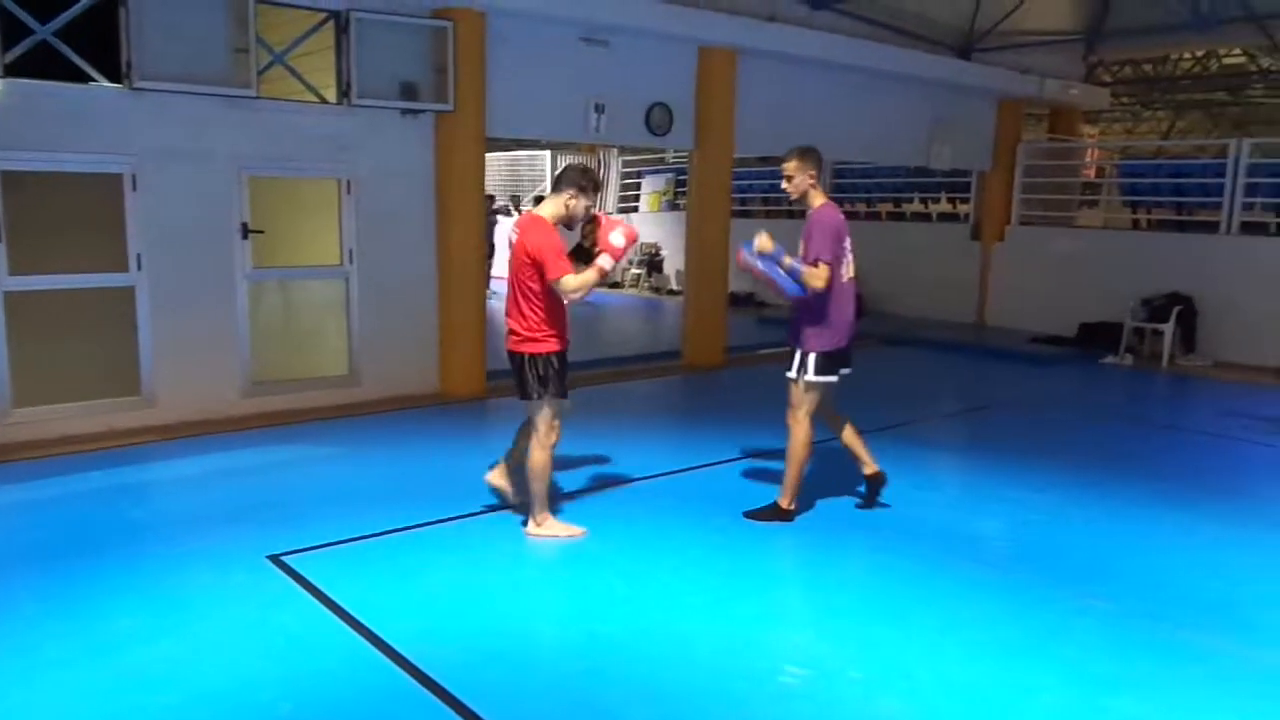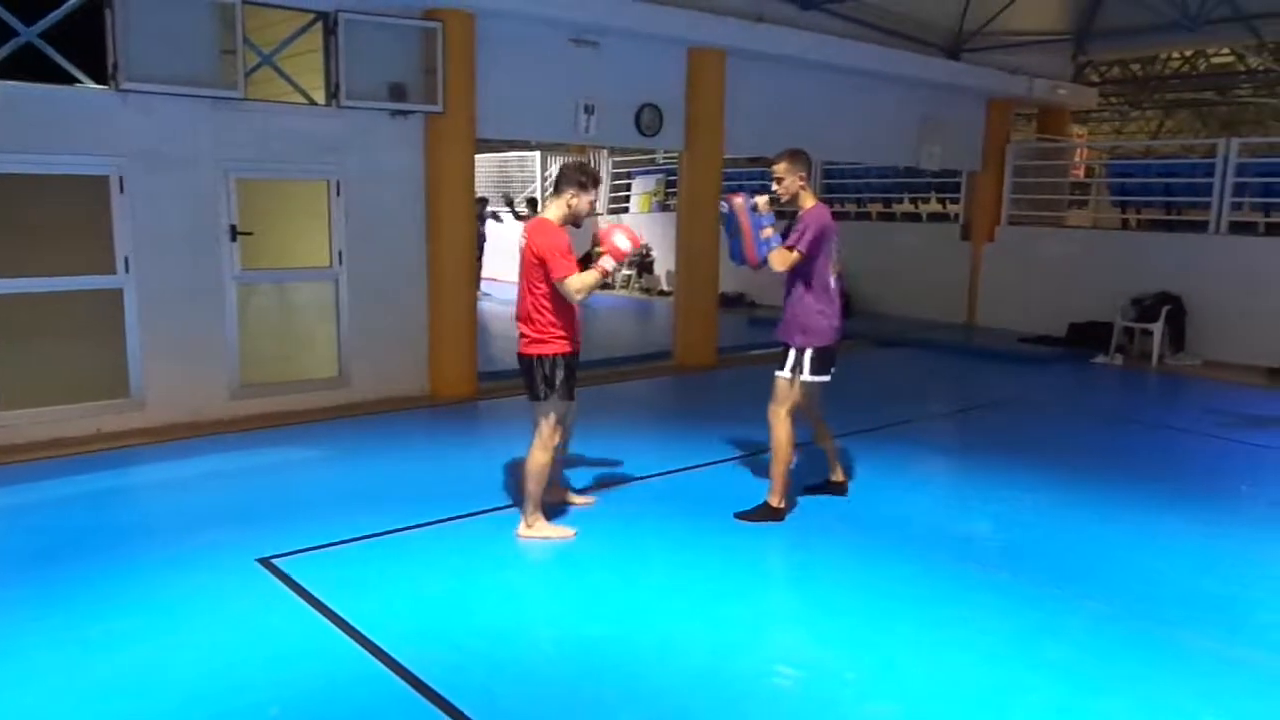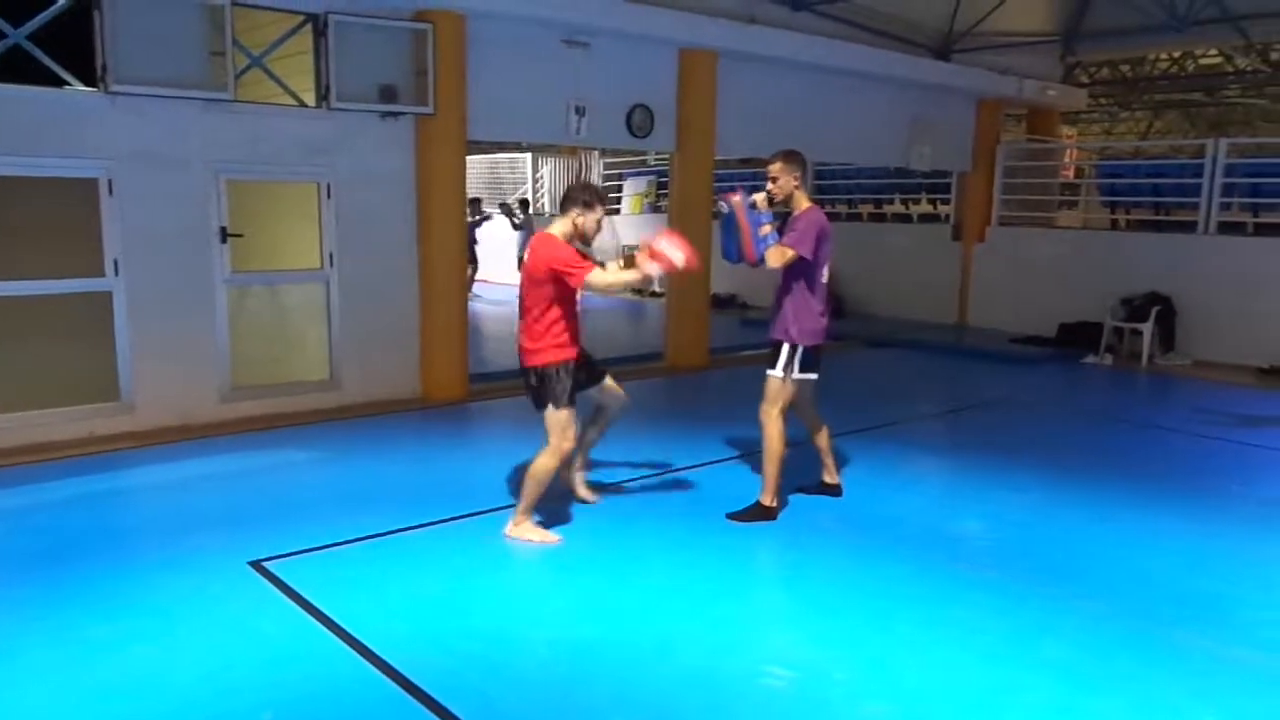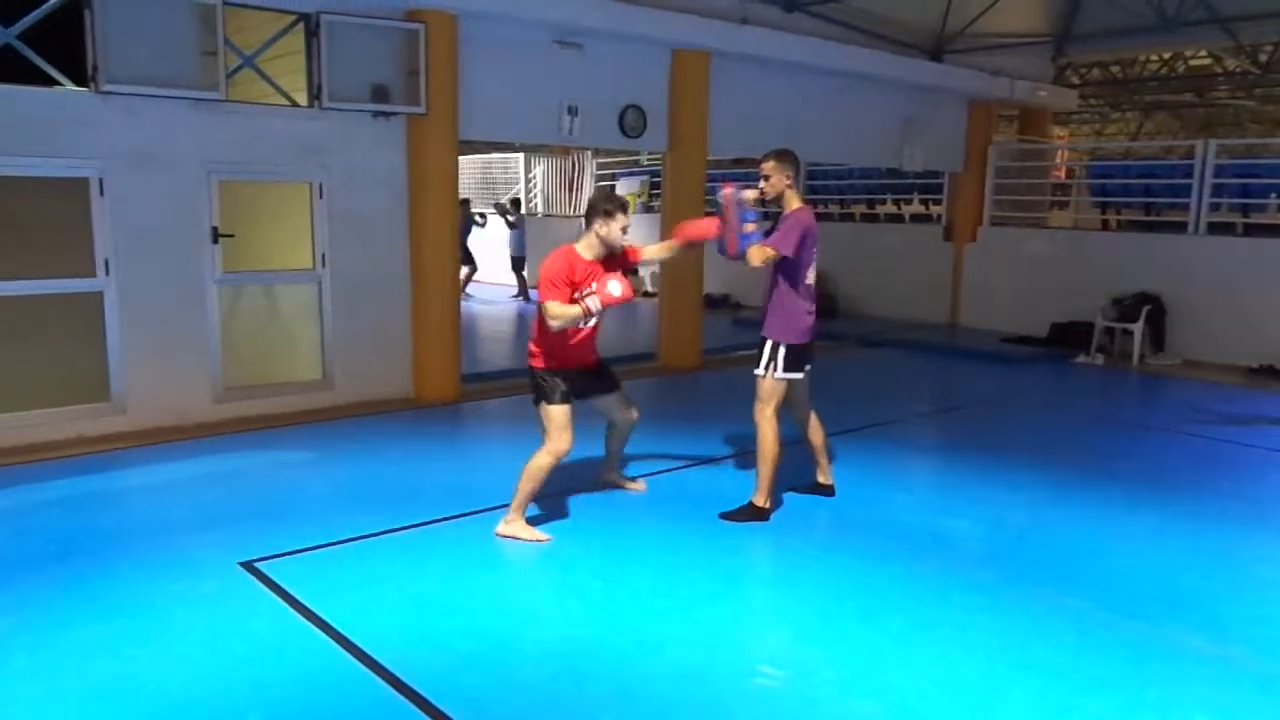
dt=0.2s
person 1, frame 1
left shoulder: (821, 220)
right shoulder: (829, 215)
left elbow: (818, 281)
left wrist: (776, 254)
right wrist: (784, 261)
left hip: (818, 335)
right hip: (833, 332)
left knee: (798, 416)
right knee: (825, 409)
left ankle: (785, 504)
right ankle: (870, 470)
person 1, frame 2
left shoulder: (814, 219)
right shoulder: (811, 218)
left elbow: (779, 264)
right elbow: (774, 260)
left hip: (808, 333)
right hip: (817, 331)
left knee: (779, 412)
right knee: (806, 407)
left ankle: (776, 503)
right ankle: (836, 476)
person 1, frame 3
left shoulder: (811, 220)
right shoulder: (797, 220)
left elbow: (775, 260)
right elbow: (758, 257)
left hip: (798, 333)
right hip: (799, 330)
left knee: (771, 411)
right knee: (804, 407)
left ankle: (768, 502)
right ankle: (830, 478)
person 1, frame 4
left shoulder: (799, 220)
right shoulder: (789, 219)
left elbow: (757, 258)
right elbow: (756, 256)
left hip: (785, 331)
right hip: (793, 329)
left knee: (764, 412)
right knee: (801, 406)
left ankle: (761, 502)
right ankle: (824, 479)
person 2, frame 1
left shoulder: (528, 224)
right shoulder: (541, 235)
right elbow: (571, 288)
right wrist: (607, 258)
left hip: (531, 343)
right hip: (540, 347)
left knee: (543, 419)
right knee: (547, 431)
left ankle: (503, 471)
right ankle: (540, 520)
person 2, frame 2
left shoulder: (540, 227)
right shoulder: (550, 236)
right elbow: (575, 290)
left wrist: (594, 257)
right wrist: (610, 260)
left hip: (551, 345)
right hip: (549, 349)
left knee: (564, 421)
right knee: (548, 435)
left ankle: (556, 488)
right ankle: (531, 520)
person 2, frame 3
left shoulder: (554, 244)
right shoulder: (553, 251)
left elbow: (590, 274)
right elbow: (605, 283)
left wrist: (616, 265)
right wrist: (653, 269)
left hip: (566, 351)
right hip: (547, 359)
left knee: (615, 399)
right knee: (561, 443)
left ankle: (575, 470)
right ankle: (520, 521)
person 2, frame 4
left shoulder: (611, 256)
right shoulder: (560, 264)
left elbow: (656, 252)
right elbow: (555, 319)
left wrist: (686, 236)
right wrist: (597, 301)
left hip: (587, 361)
right hip: (552, 366)
left knee: (626, 416)
right knee: (558, 445)
left ankle: (613, 472)
right ankle: (512, 520)
